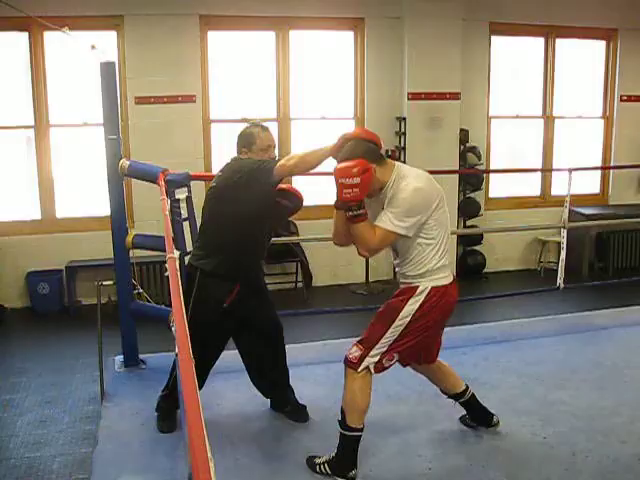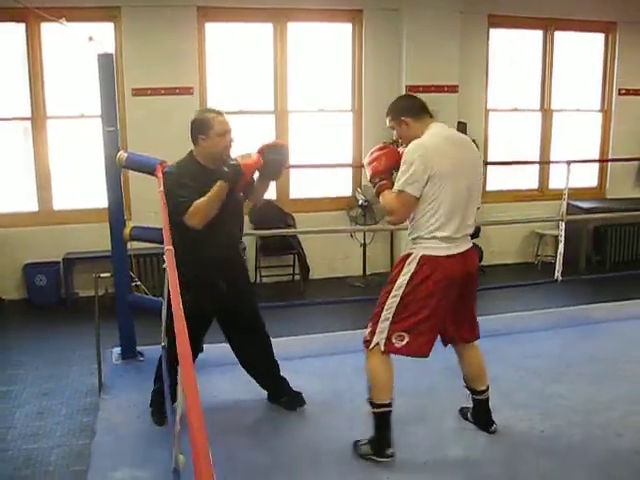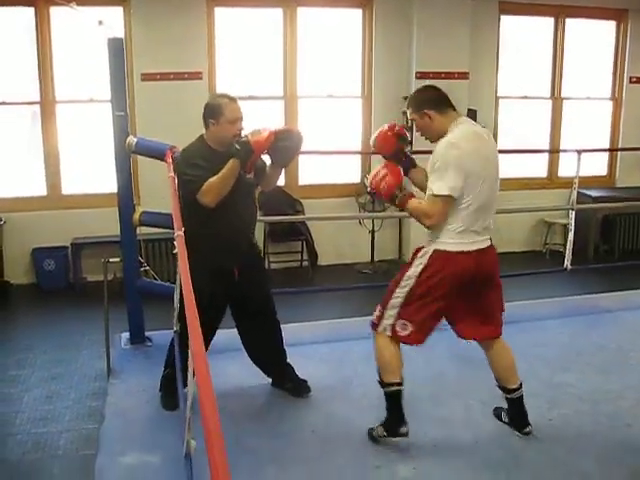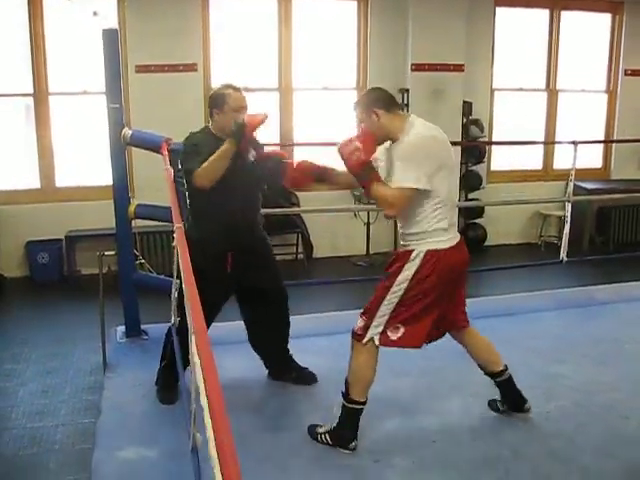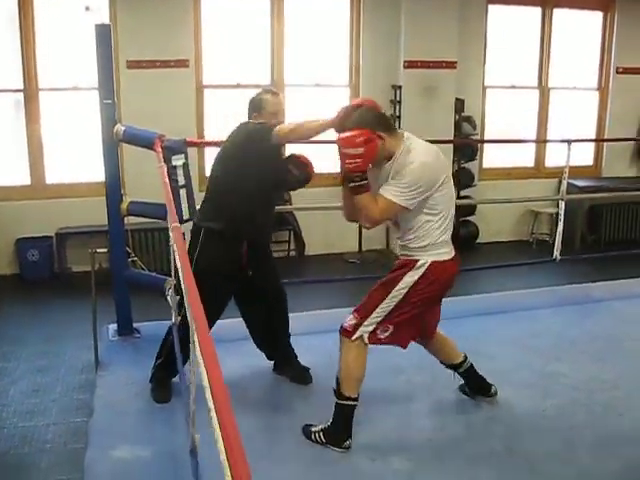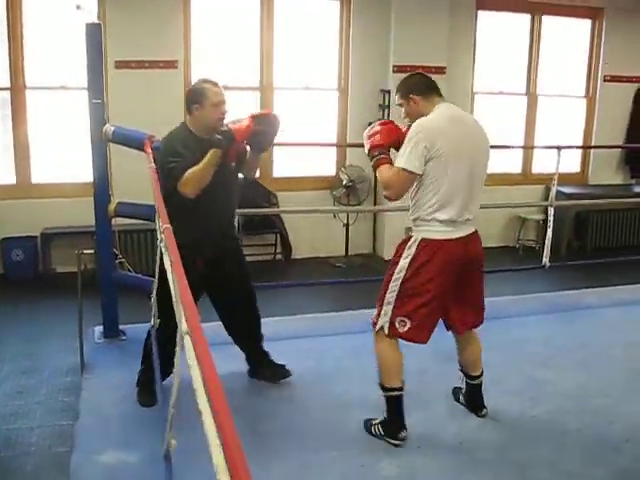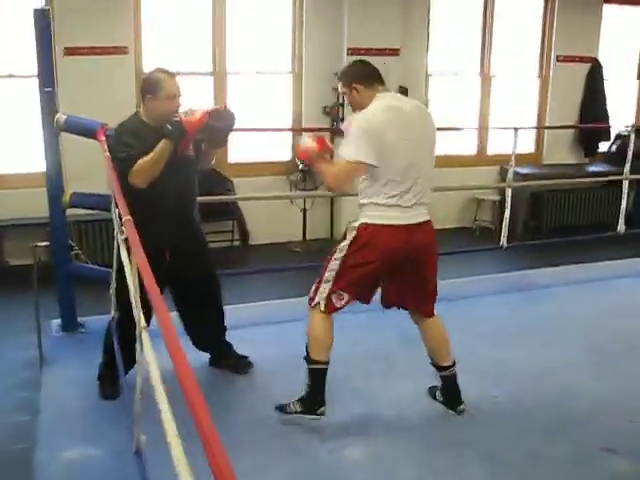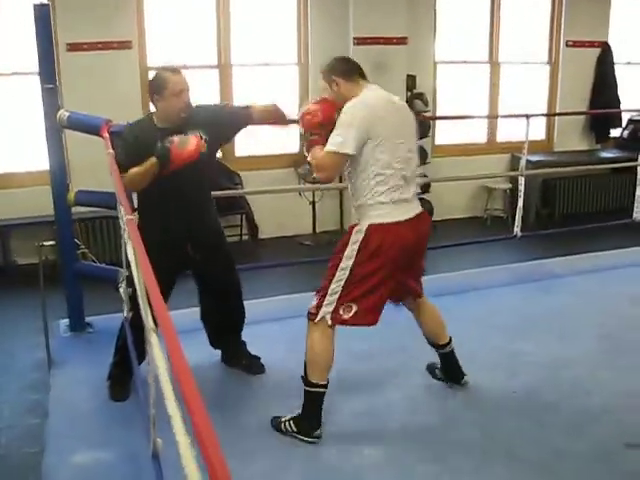
dt=0.5s
person 1, frame 1
left shoulder: (412, 190)
right shoulder: (385, 186)
left elbow: (369, 245)
right elbow: (342, 239)
left wrist: (351, 203)
right wrist: (348, 204)
left hip: (428, 292)
right hip: (427, 287)
left knee: (358, 362)
right knee: (422, 359)
right ankle: (480, 413)
person 1, frame 2
left shoulder: (420, 151)
right shoulder: (467, 146)
left elbow: (398, 213)
left wrist: (381, 180)
left hip: (429, 262)
right hip: (465, 256)
left knee: (378, 343)
right knee: (465, 339)
left ankle: (381, 440)
right ankle: (483, 414)
person 1, frame 3
left shoulder: (450, 148)
right shoulder: (482, 138)
left elbow: (433, 215)
left wrist: (394, 192)
right wrist: (406, 161)
left hip: (444, 257)
right hip: (482, 254)
left knee: (386, 327)
right knee: (490, 336)
left ankle: (395, 419)
right ankle: (517, 413)
person 1, frame 4
left shoulder: (417, 143)
right shoulder: (398, 141)
left elbow: (393, 205)
right elbow: (373, 176)
left wrist: (362, 172)
right wrist: (341, 171)
left hip: (428, 256)
right hip: (450, 252)
left knee: (365, 335)
right knee: (459, 327)
left ankle: (345, 430)
right ankle: (512, 396)
person 1, frame 5
left shoulder: (419, 163)
right shoulder: (401, 154)
left elbow: (374, 217)
right elbow: (353, 214)
left wrist: (353, 175)
right wrist: (359, 175)
left hip: (427, 266)
right hip: (437, 261)
left knee: (355, 333)
right knee: (423, 331)
left ankle: (339, 430)
right ankle: (478, 383)
person 1, frame 6
left shoulder: (424, 129)
right shoulder: (475, 128)
left elbow: (393, 189)
left wrist: (378, 153)
left hip: (430, 245)
right hip: (468, 241)
left knee: (385, 328)
right knee: (464, 325)
left ankle: (395, 422)
right ankle: (474, 396)
person 1, frame 7
left shoulder: (367, 121)
right shoulder: (420, 112)
left elbow: (338, 181)
left wrist: (316, 157)
left hip: (376, 232)
right hip: (420, 229)
left knee: (322, 304)
right knee: (423, 313)
left ankle: (314, 398)
right ankle: (451, 392)
person 1, frame 8
left shoulder: (358, 110)
right shoulder: (394, 105)
left elbow: (323, 170)
left wrist: (317, 137)
right wrist: (318, 133)
left hip: (379, 230)
right hip: (413, 221)
left knee: (323, 317)
right knee: (413, 296)
left ankle: (309, 419)
right ankle: (451, 367)
person 2, frame 1
left shoulder: (258, 182)
right shoulder: (239, 171)
right elbow: (290, 165)
left wrist: (281, 210)
right wrist: (335, 148)
left hip: (245, 277)
right hip: (213, 278)
left knee: (268, 336)
right knee: (200, 347)
left ankle: (282, 398)
right ankle: (168, 405)
person 2, frame 2
left shoulder: (228, 165)
right shoulder: (181, 174)
left elbow: (251, 198)
right elbow: (195, 219)
left wrist: (265, 176)
right wrist: (226, 181)
left hip: (230, 269)
right hip: (193, 274)
left knee: (251, 330)
left ankle: (276, 388)
right ankle: (161, 399)
person 2, frame 3
left shoulder: (242, 147)
right shoulder: (192, 157)
left elbow: (265, 184)
right elbow: (208, 197)
left wrist: (279, 160)
right wrist: (238, 159)
left hip: (244, 252)
right hip: (206, 259)
left knee: (262, 315)
right knee: (195, 325)
left ankle: (281, 374)
right ankle: (171, 384)
person 2, frame 4
left shoulder: (248, 141)
right shoulder: (196, 143)
left elbow: (265, 177)
right elbow: (203, 181)
left wrist: (289, 173)
right wrist: (233, 140)
left hip: (250, 241)
right hip: (209, 247)
left knee: (272, 302)
left ankle: (281, 365)
right ankle: (168, 376)
person 2, frame 5
left shoulder: (269, 149)
right shoulder: (250, 133)
right elbow: (288, 132)
left wrist: (292, 179)
right wrist: (335, 121)
left hip: (252, 243)
right hip: (216, 241)
left knee: (270, 303)
left ankle: (284, 360)
right ankle: (163, 373)
person 2, frame 6
left shoulder: (223, 135)
right shoulder: (175, 144)
left elbow: (247, 173)
right elbow: (188, 187)
left wrist: (257, 147)
right wrist: (218, 149)
left hip: (223, 241)
right hip: (185, 246)
left knee: (242, 304)
right knee: (171, 315)
left ankle: (259, 362)
right ankle: (149, 379)
person 2, frame 7
left shoulder: (180, 122)
right shoulder: (128, 133)
left elbow: (202, 162)
right elbow: (139, 178)
left wrist: (215, 137)
right wrist: (170, 138)
left hip: (185, 232)
right hip: (144, 238)
left knee: (204, 293)
right knee: (132, 307)
left ankle: (220, 352)
right ankle: (111, 372)
person 2, frame 8
left shoulder: (204, 117)
right shoulder: (136, 135)
left elbow: (251, 114)
right elbow: (124, 184)
left wrist: (279, 112)
right wrist: (158, 161)
left hip: (202, 228)
right hip: (159, 235)
left knee: (225, 290)
right knee: (144, 305)
left ankle: (233, 350)
right ankle: (121, 371)
